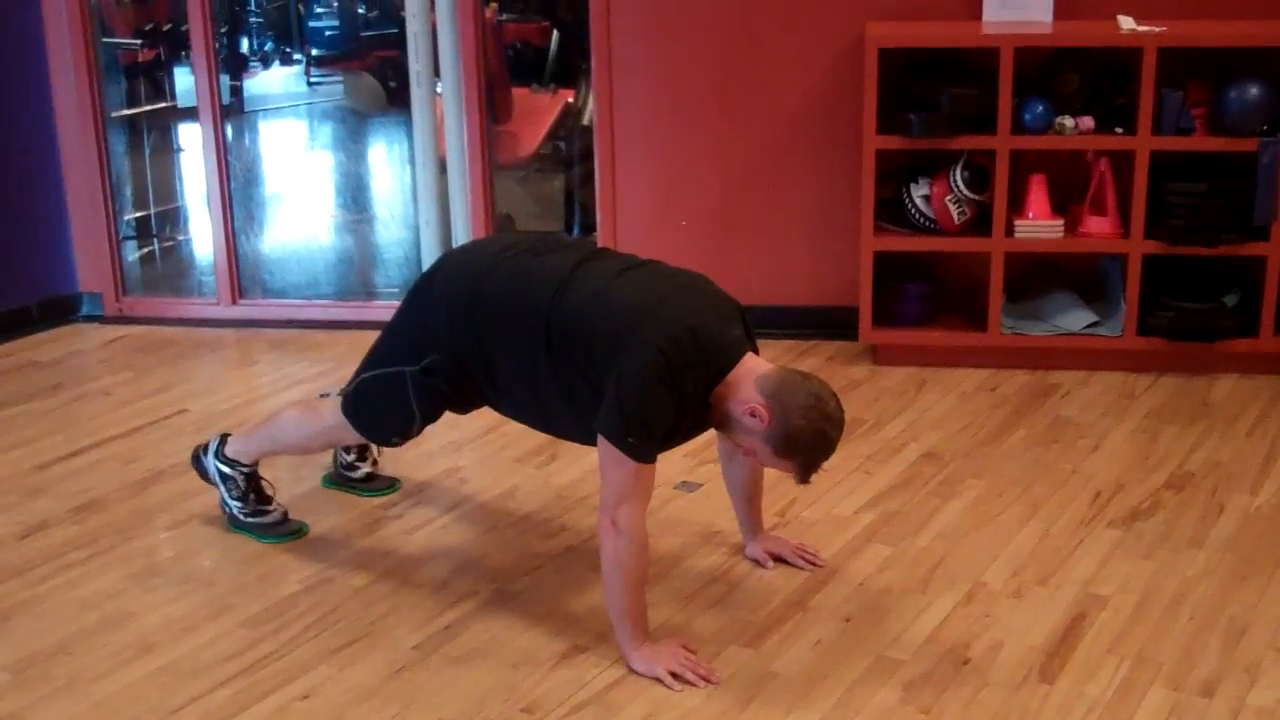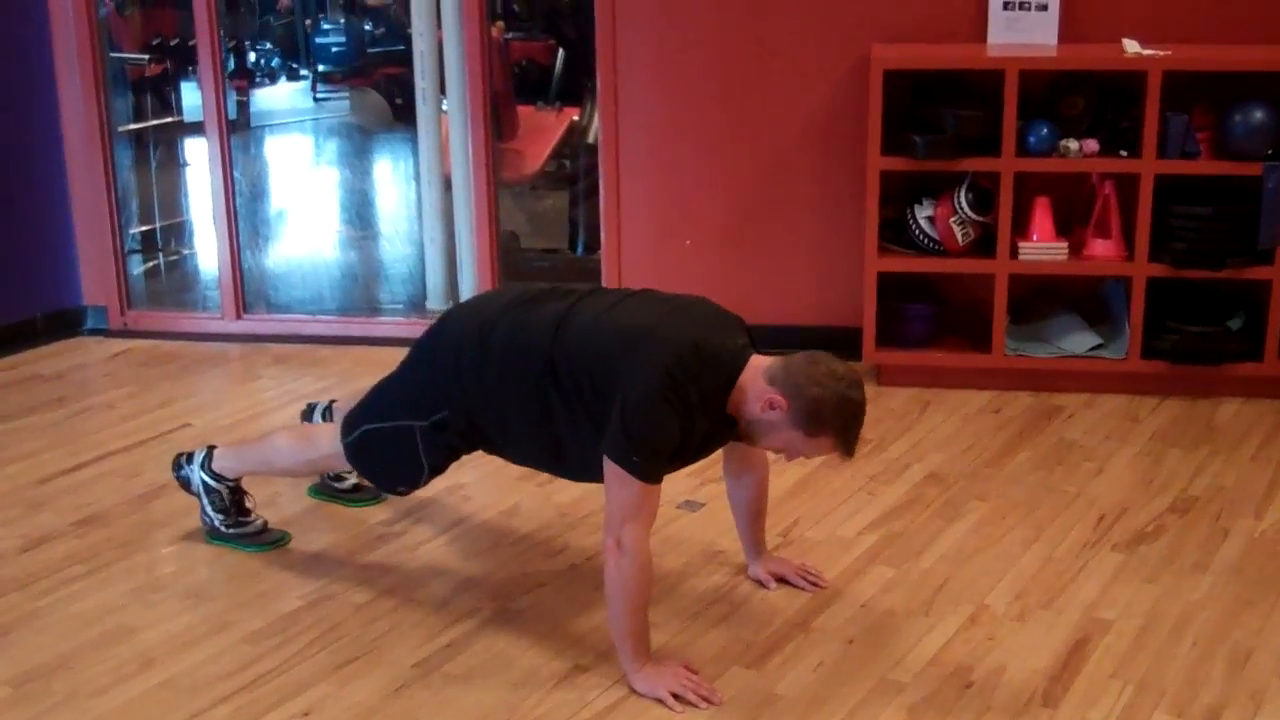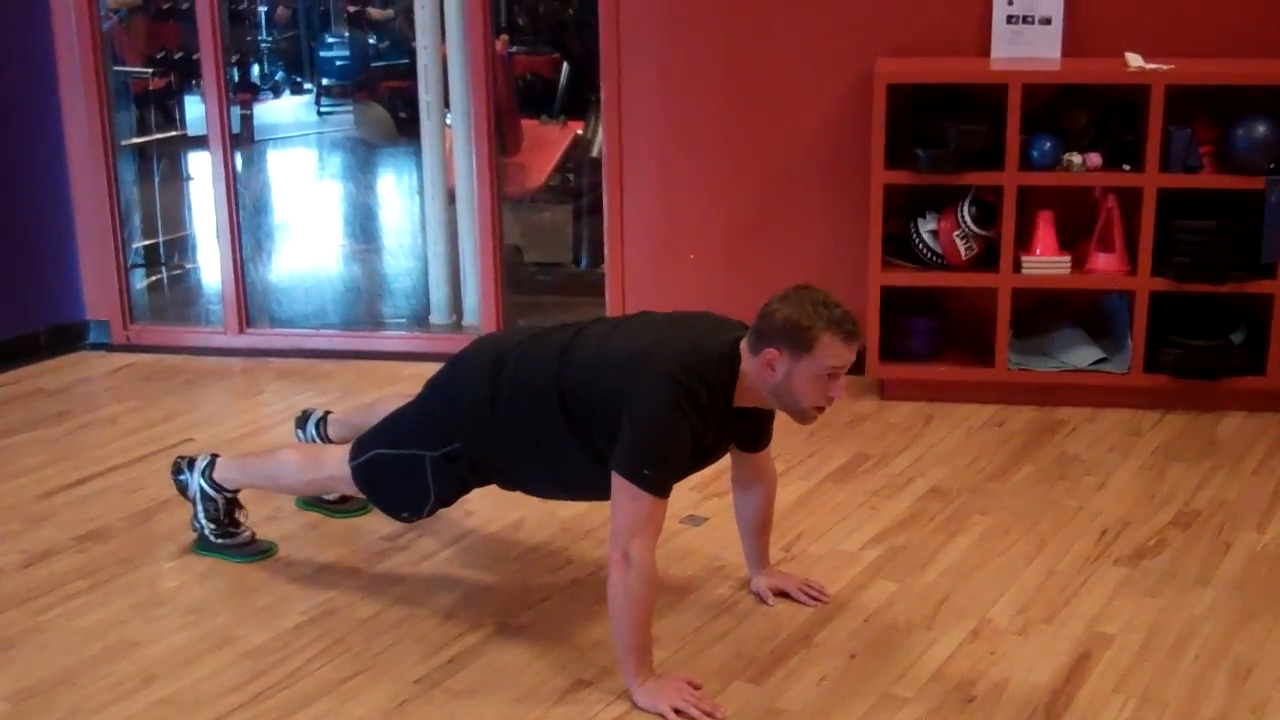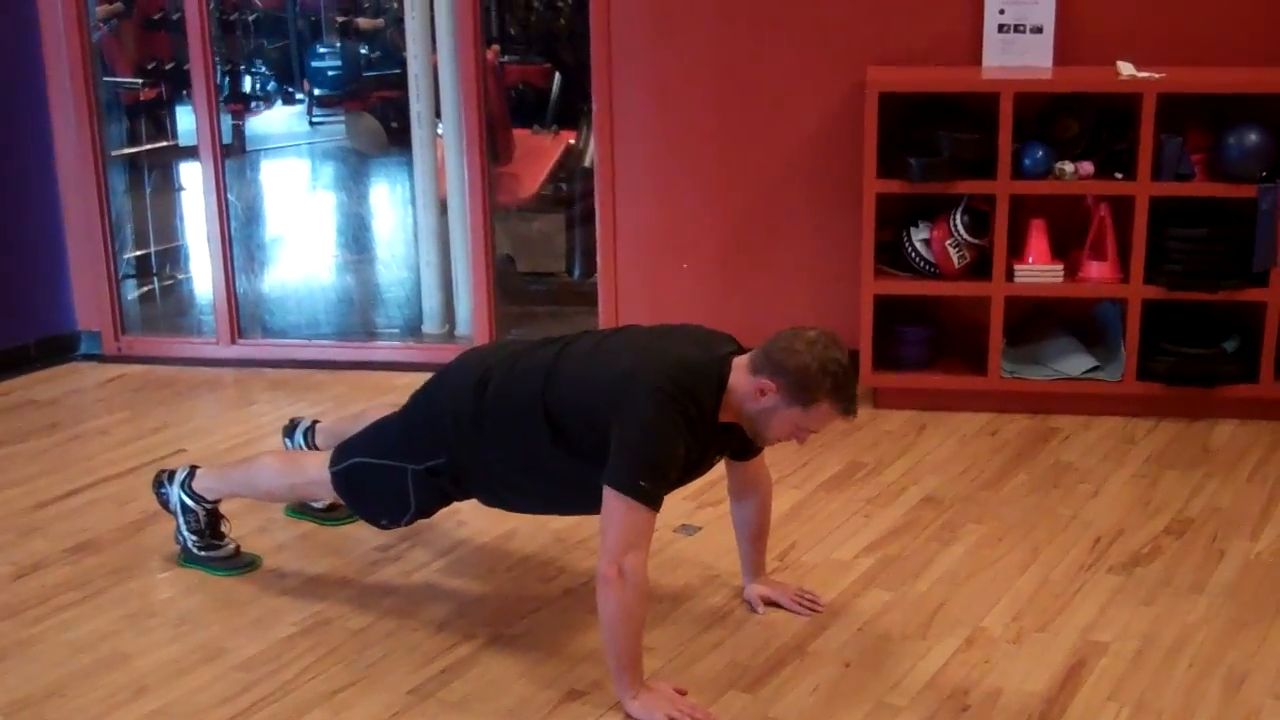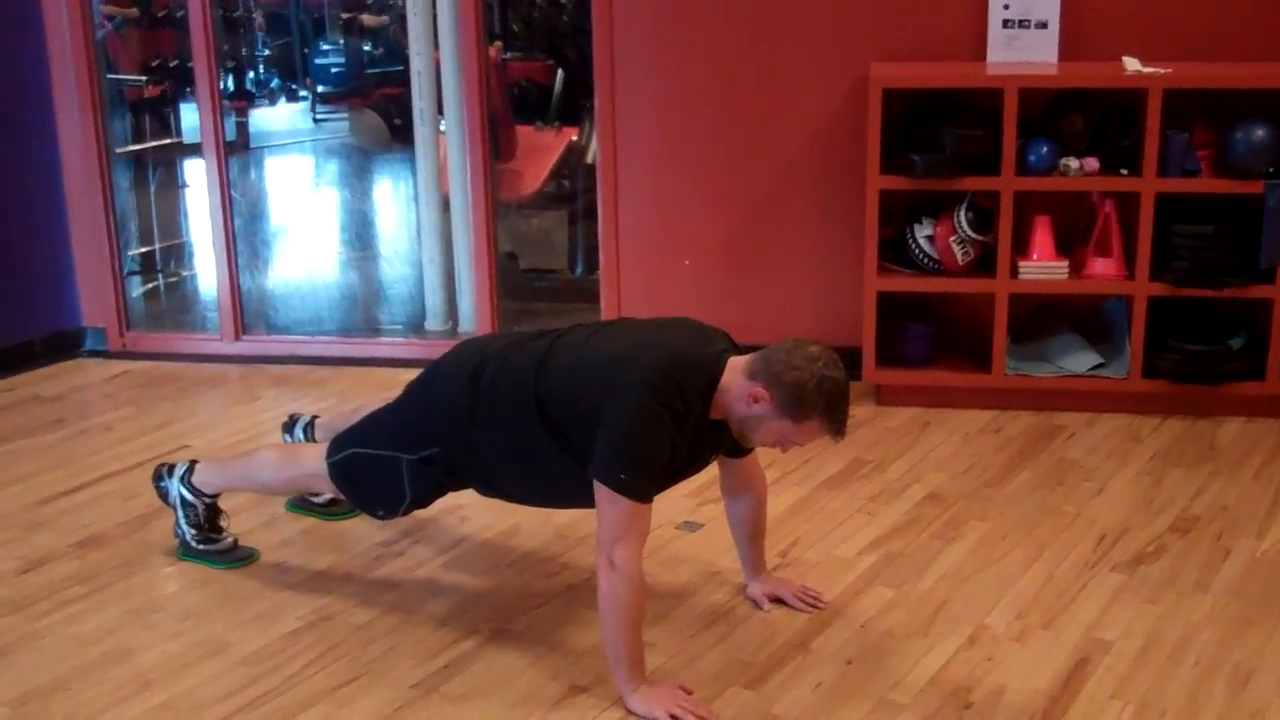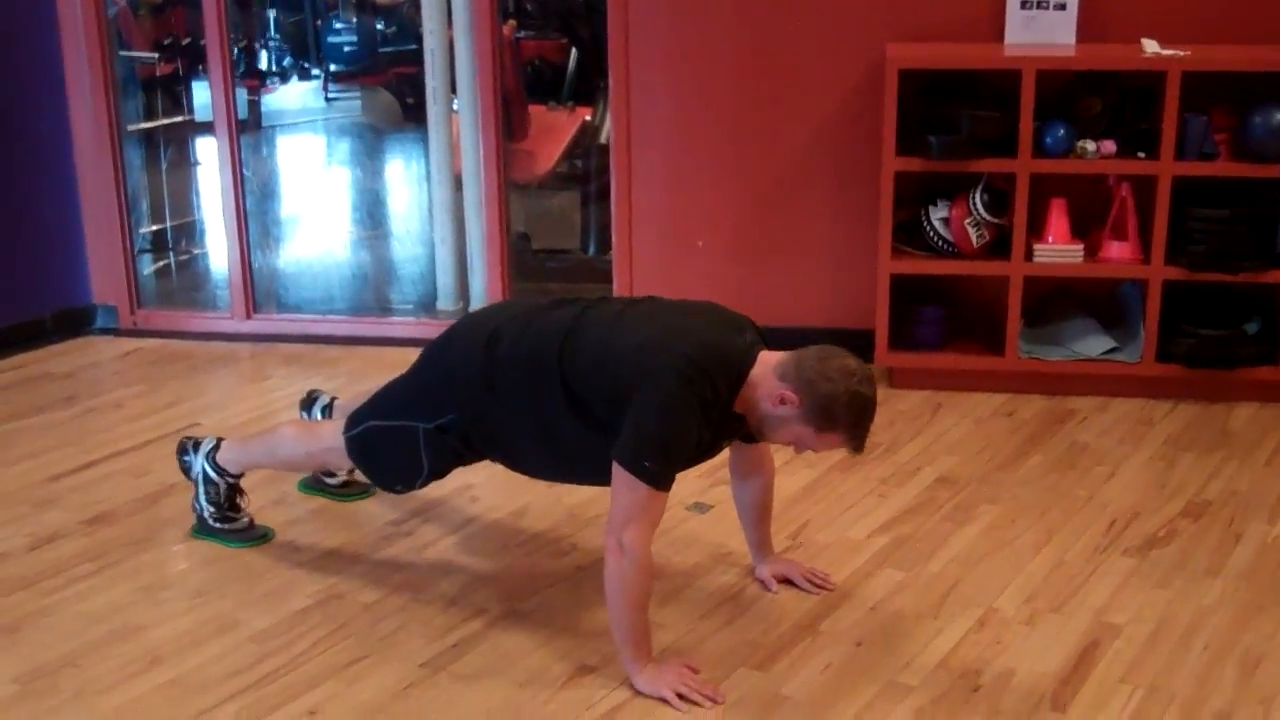
dt=0.5s
person 1, frame 1
left shoulder: (734, 346)
right shoulder: (657, 374)
left elbow: (736, 448)
right elbow: (620, 520)
left wrist: (754, 533)
right wrist: (637, 646)
left hip: (518, 276)
right hip: (465, 301)
right knee: (362, 415)
left ankle: (348, 456)
right ankle: (230, 457)
person 1, frame 2
left shoulder: (741, 362)
right shoulder: (664, 390)
left elbow: (744, 462)
right elbow: (625, 541)
left wrist: (757, 554)
right wrist: (639, 667)
left hip: (517, 335)
right hip: (473, 361)
right knee: (351, 447)
left ankle: (329, 412)
right ankle: (211, 469)
person 1, frame 3
left shoulder: (746, 368)
right shoulder: (672, 396)
left elbow: (754, 472)
right elbow: (631, 553)
left wrist: (760, 569)
left hip: (518, 379)
right hip: (483, 409)
left knee: (406, 425)
right knee: (356, 472)
left ankle: (323, 425)
right ankle: (211, 476)
person 1, frame 4
left shoulder: (738, 376)
right shoulder: (661, 409)
left elbow: (749, 481)
right elbow: (619, 565)
left wrist: (755, 576)
left hip: (507, 391)
right hip: (466, 423)
left knee: (397, 428)
right knee: (331, 476)
left ankle: (310, 432)
right ankle: (190, 489)
person 1, frame 5
left shoulder: (731, 373)
right shoulder: (649, 403)
left elbow: (742, 481)
right elbow: (618, 557)
left wrist: (757, 574)
left hip: (503, 382)
right hip: (462, 414)
left knee: (365, 441)
right knee: (329, 469)
left ankle: (310, 427)
right ankle: (191, 483)
person 1, frame 6
left shoulder: (749, 361)
right shoulder: (681, 394)
left elbow: (750, 461)
right elbow: (626, 541)
left wrist: (763, 555)
right wrist: (640, 666)
left hip: (513, 356)
right hip: (476, 375)
right knee: (346, 449)
left ankle: (327, 407)
right ankle: (213, 461)
